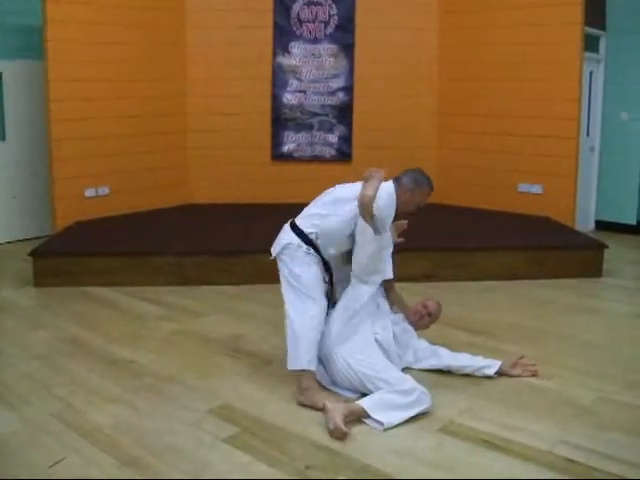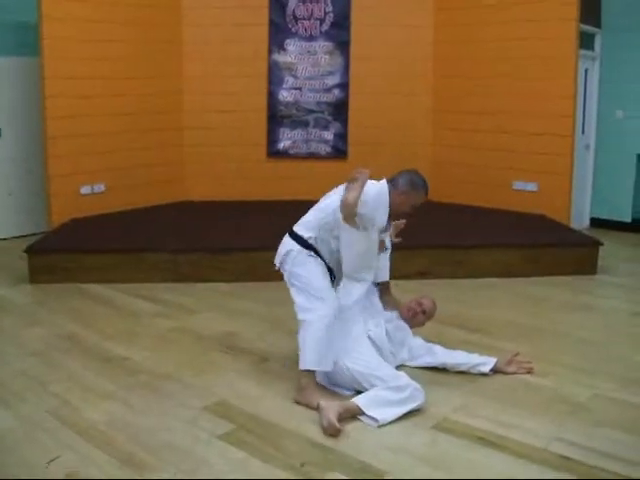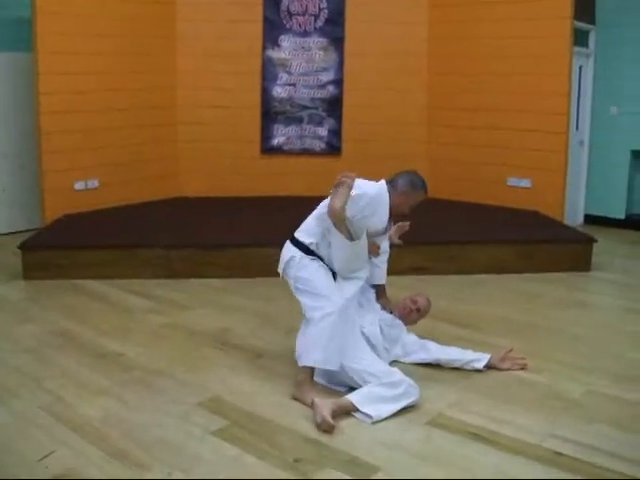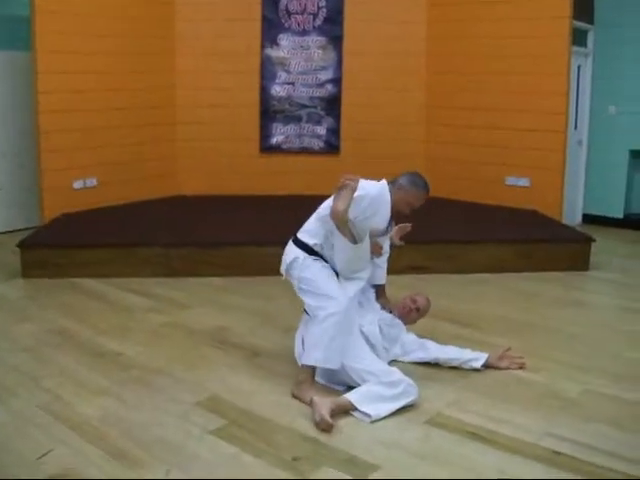
dt=0.2s
person 1, frame 1
left shoulder: (414, 344)
right shoulder: (381, 302)
left elbow: (449, 358)
right elbow: (368, 271)
left wrist: (500, 367)
left knee: (420, 398)
left ankle: (344, 410)
person 1, frame 2
left shoulder: (407, 342)
right shoulder: (372, 301)
left elbow: (442, 355)
right elbow: (361, 264)
left wrist: (495, 364)
left knee: (413, 394)
left ankle: (340, 409)
person 1, frame 3
left shoulder: (401, 338)
right shoulder: (367, 297)
left elbow: (437, 352)
left wrist: (490, 360)
left knee: (407, 390)
left ankle: (334, 405)
person 1, frame 4
left shoulder: (400, 337)
right shoulder: (366, 297)
left elbow: (435, 351)
left wrist: (487, 359)
left knee: (405, 389)
left ankle: (331, 404)
person 2, frame 1
left shoulder: (384, 199)
right shoulder: (381, 199)
right elbow: (335, 229)
right wrist: (335, 259)
left hip: (317, 250)
right hip: (299, 247)
left knee: (333, 303)
right knee: (310, 308)
right ankle: (306, 386)
person 2, frame 2
left shoulder: (383, 207)
right shoulder: (370, 195)
right elbow: (326, 223)
left wrist: (385, 292)
left hip: (325, 256)
right hip: (302, 252)
right knee: (322, 308)
right ankle: (306, 386)
person 2, frame 3
left shoulder: (383, 211)
right shoulder: (368, 194)
left elbow: (376, 255)
right elbow: (327, 216)
left wrist: (382, 296)
right wrist: (358, 239)
left hip: (326, 259)
right hip: (304, 257)
right knee: (331, 306)
right ankle: (303, 383)
person 2, frame 4
left shoulder: (384, 212)
right shoulder: (371, 193)
right elbow: (329, 216)
left wrist: (381, 295)
right wrist: (361, 240)
left hip: (327, 260)
right hip: (306, 257)
right knee: (336, 306)
right ankle: (303, 382)
